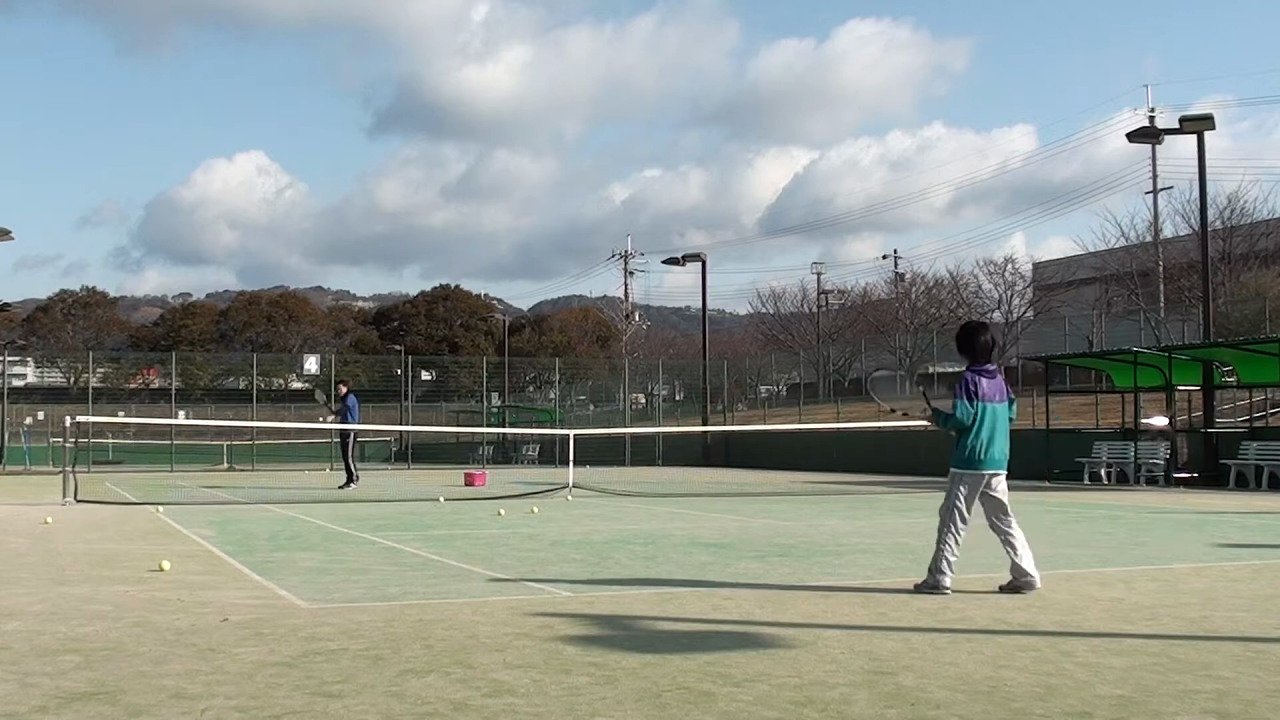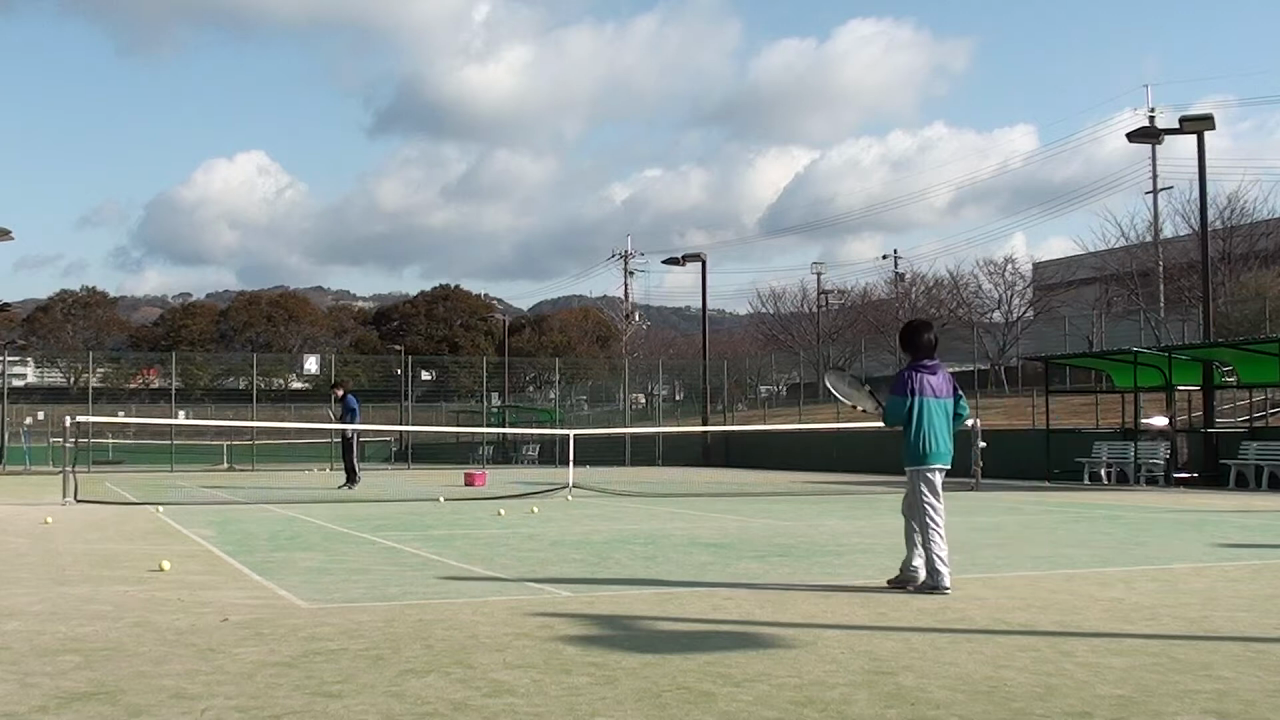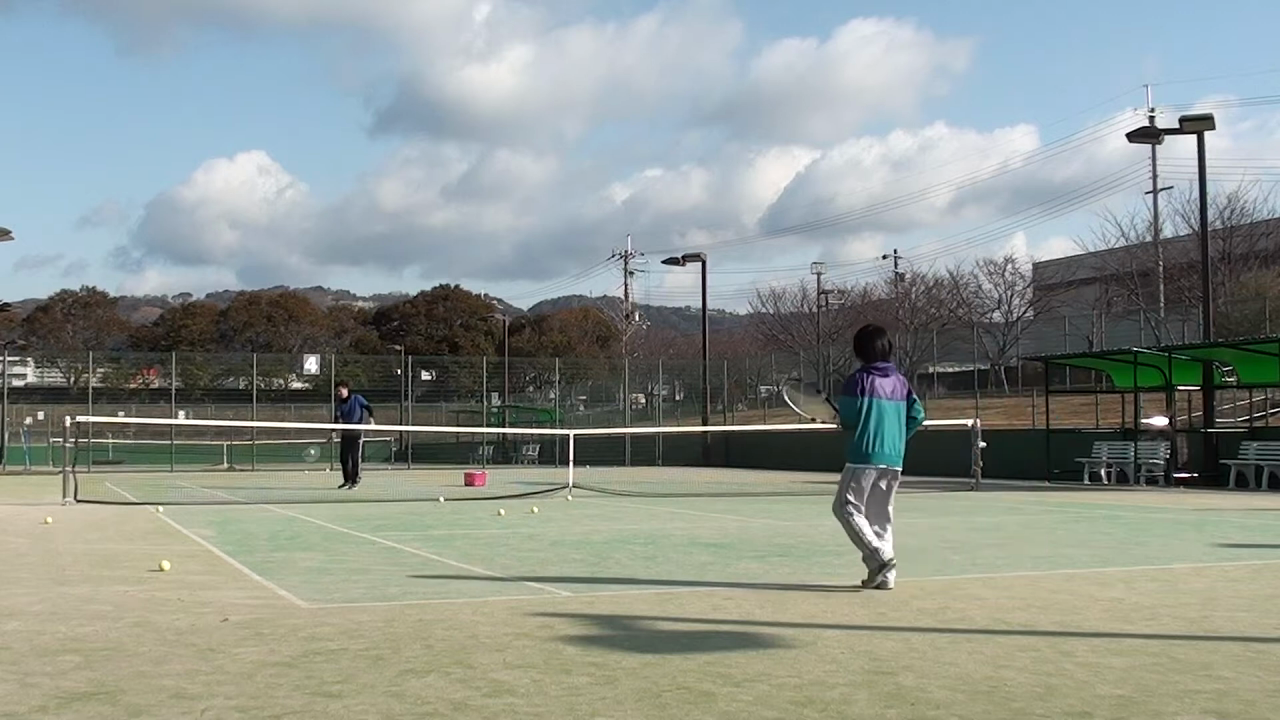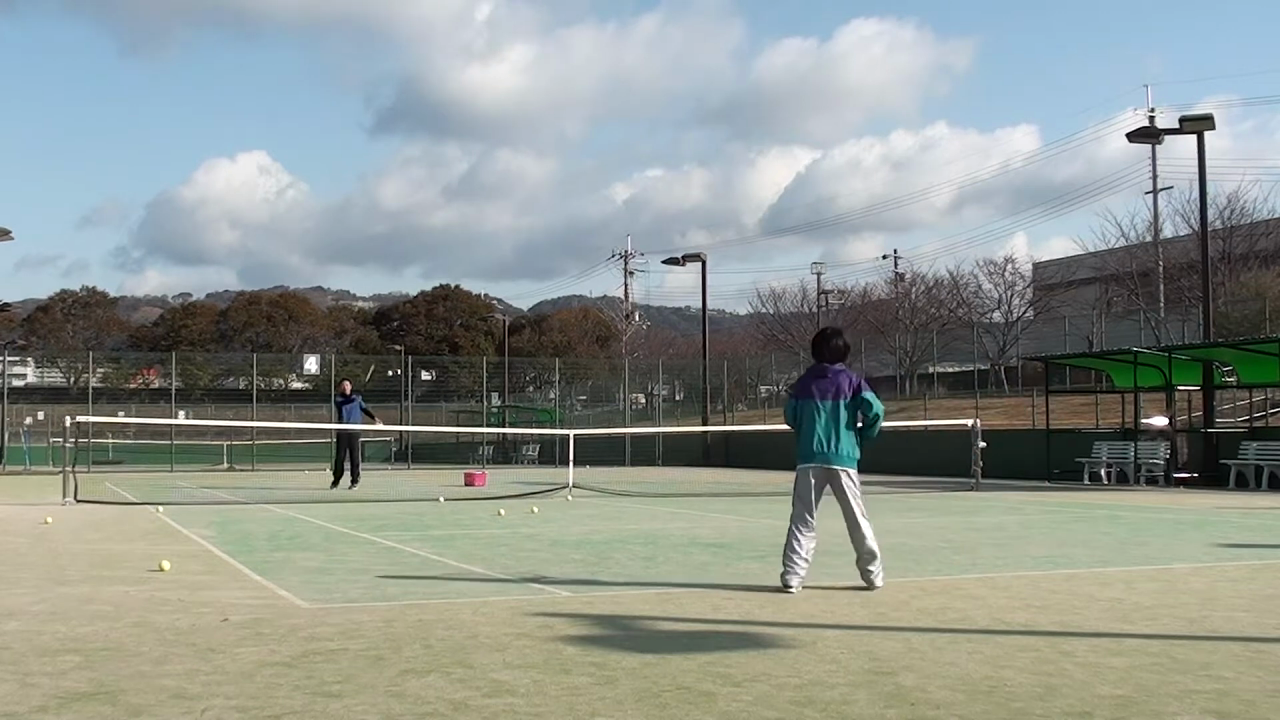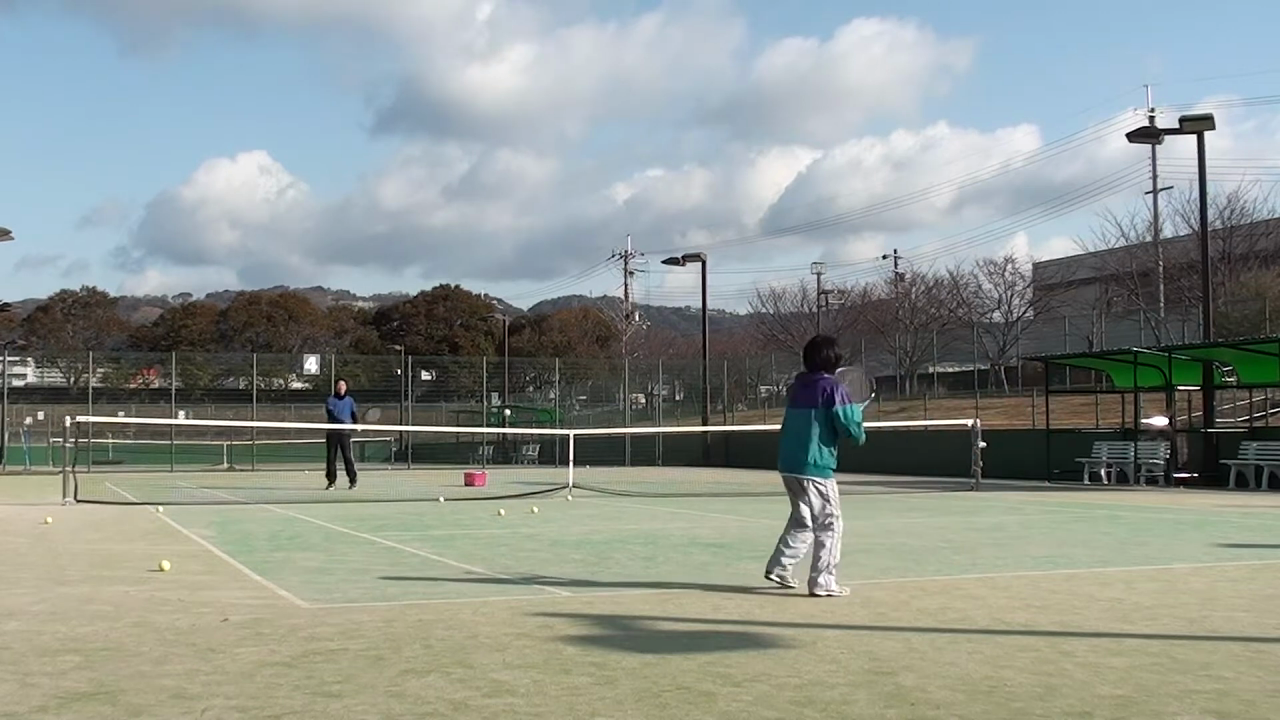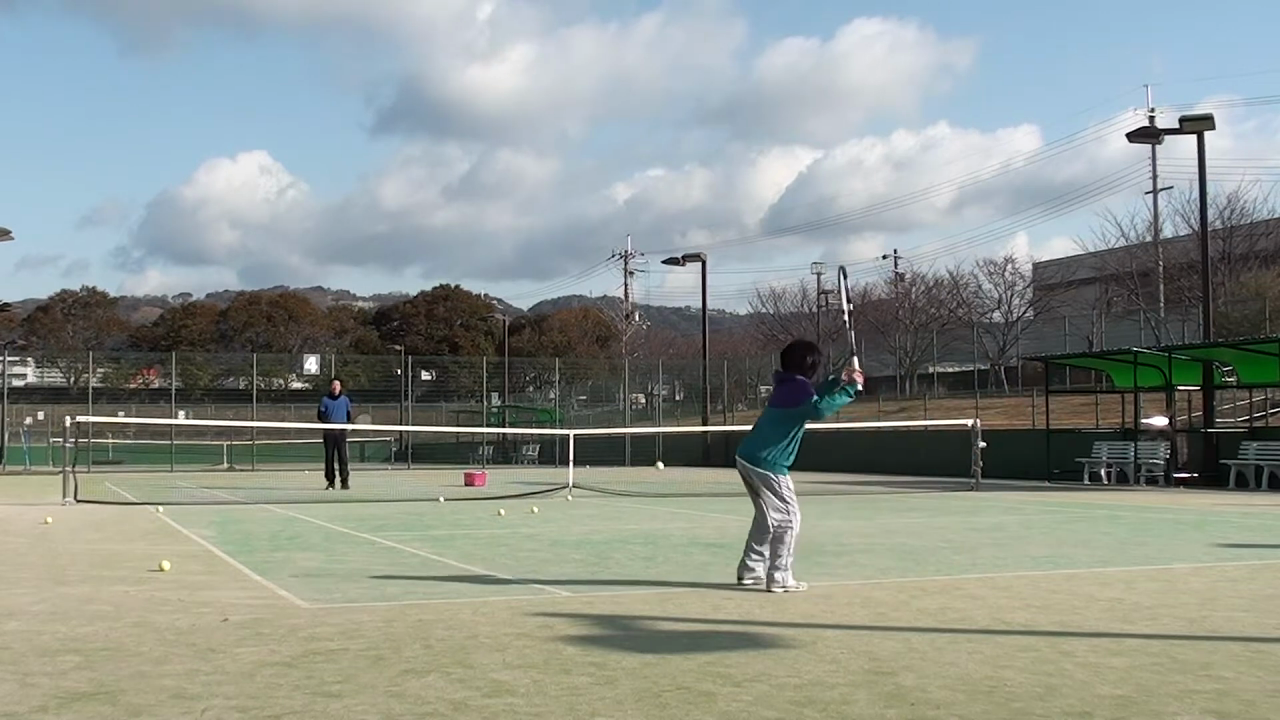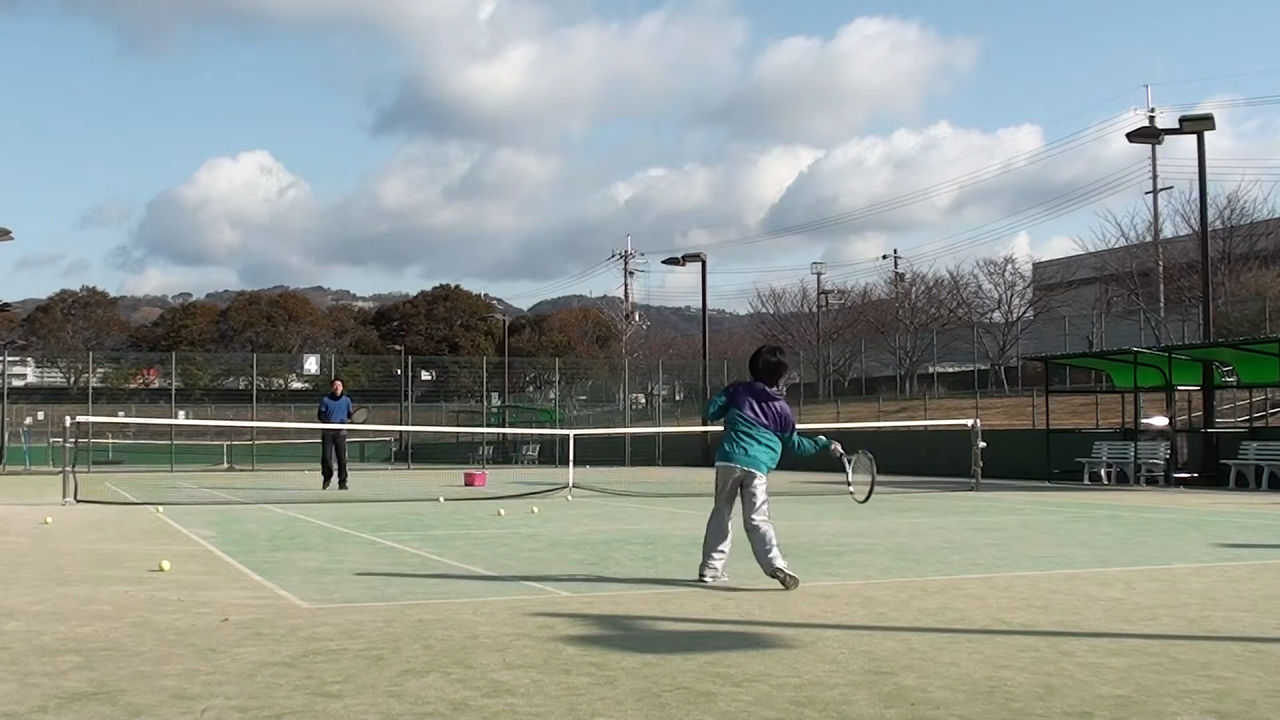
dt=0.4s
person 1, frame 1
left shoulder: (968, 379)
right shoulder: (999, 380)
left elbow: (963, 418)
right elbow: (1010, 413)
left wrist: (939, 418)
left hip: (971, 461)
right hip: (997, 461)
left knee: (953, 519)
right knee: (1003, 520)
left ankle: (939, 578)
right ankle: (1026, 575)
person 1, frame 2
left shoulder: (907, 376)
right shoulder: (945, 376)
left elbow: (895, 416)
right elbow: (962, 411)
left wrist: (885, 416)
left hip: (921, 454)
right hip: (943, 452)
left knee: (928, 517)
right knee: (913, 510)
left ankle: (939, 578)
right ankle: (912, 572)
person 1, frame 3
left shoulder: (859, 379)
right shoulder: (900, 380)
left elbow: (848, 417)
right elbow: (917, 415)
left wrist: (844, 425)
left hip: (865, 455)
right hip: (894, 458)
left knee: (846, 507)
right knee: (880, 517)
left ankle: (880, 555)
right ankle: (882, 574)
person 1, frame 4
left shoulder: (804, 382)
right shoulder: (853, 380)
left elbow: (791, 418)
right elbow: (874, 411)
right wrist: (862, 437)
left hip: (810, 458)
right hip: (843, 458)
left knee: (802, 520)
right knee: (857, 518)
left ankle: (792, 577)
right ankle: (873, 574)
person 1, frame 5
left shoulder: (797, 388)
right shoulder: (834, 389)
right elbow: (848, 425)
right wrist: (859, 436)
left hip: (789, 465)
right hip: (816, 466)
left knee: (801, 519)
right knee: (829, 524)
left ankle: (779, 567)
right ankle: (823, 582)
person 1, frame 6
left shoulder: (786, 385)
right shoulder: (798, 386)
left elbow: (811, 398)
right elbow: (818, 409)
left wrist: (838, 381)
right wrist: (850, 389)
left hip: (747, 458)
right hip: (769, 465)
left knee: (766, 516)
right knee: (787, 519)
left ankle: (750, 570)
right ankle: (780, 578)
person 1, frame 7
left shoulder: (738, 390)
right shoulder: (781, 408)
left elbow: (711, 412)
right elbow: (794, 445)
right wrist: (825, 443)
left hip: (727, 461)
right hip: (755, 467)
left knee: (721, 515)
right knee: (757, 520)
left ankle: (710, 568)
right ankle: (775, 565)
